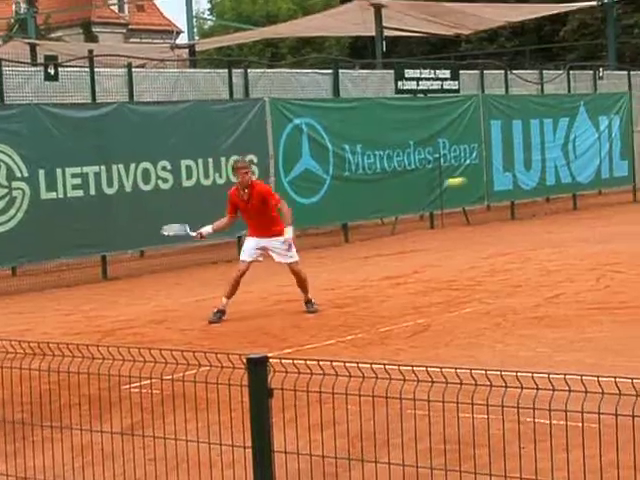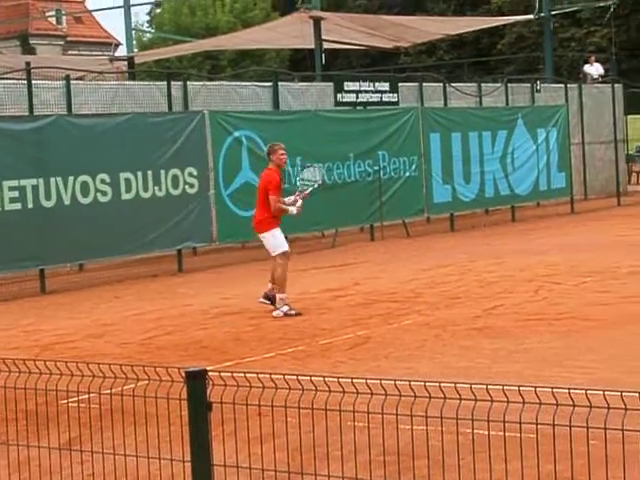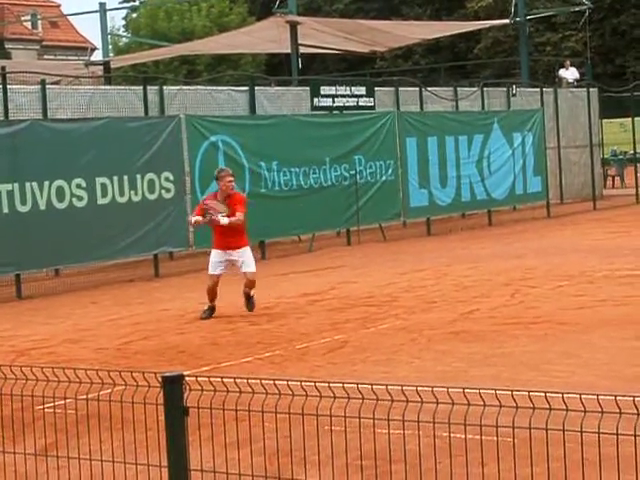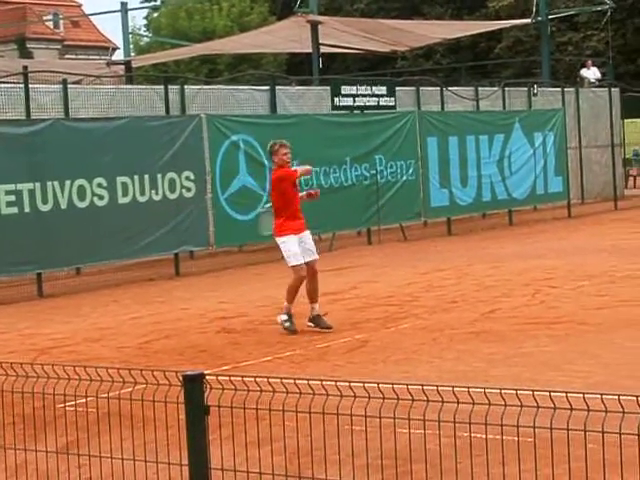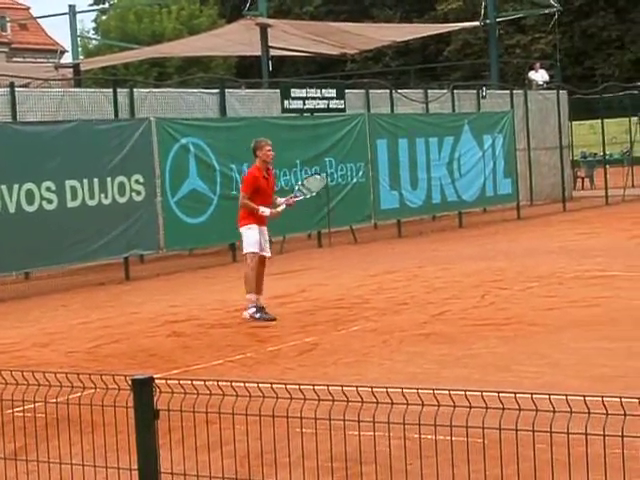
dt=1s
person 1, frame 1
left shoulder: (262, 188)
right shoulder: (233, 194)
left elbow: (285, 208)
right elbow: (229, 220)
left wrist: (289, 231)
right wrist: (208, 229)
left hip: (277, 236)
right hip: (255, 237)
left knee: (296, 270)
right knee: (240, 271)
left ankle: (308, 300)
right ankle: (222, 308)
person 1, frame 2
left shoulder: (269, 174)
right shoulder: (273, 177)
right elbow: (275, 208)
left wrist: (293, 199)
right wrist: (293, 210)
left hip: (266, 223)
right hip: (267, 224)
left knee: (281, 259)
right knee: (283, 260)
left ankle: (270, 293)
right ankle: (282, 305)
person 1, frame 3
left shoulder: (239, 198)
right shoulder: (207, 201)
left elbow: (239, 220)
right elbow: (192, 220)
left wrist: (223, 220)
right wrist: (196, 219)
left hip: (241, 247)
right hip: (219, 249)
left knee: (251, 279)
right knee: (212, 283)
left ankle: (247, 292)
right ankle: (211, 306)
person 1, frame 4
left shoulder: (286, 173)
right shoulder: (280, 175)
right elbow: (305, 170)
left wrist: (306, 195)
right wrist: (302, 169)
left hip: (300, 230)
right hip: (286, 233)
left knee: (313, 271)
right knee: (300, 274)
left ankle: (315, 315)
right ankle: (286, 313)
person 1, frame 5
left shoulder: (270, 173)
right shoulder: (252, 174)
right elbow: (242, 202)
left wrist: (282, 201)
right wrist: (265, 211)
left hip: (261, 224)
right hip: (249, 223)
left knee: (262, 264)
right knee: (252, 261)
left ankle: (257, 304)
right ankle: (251, 306)
